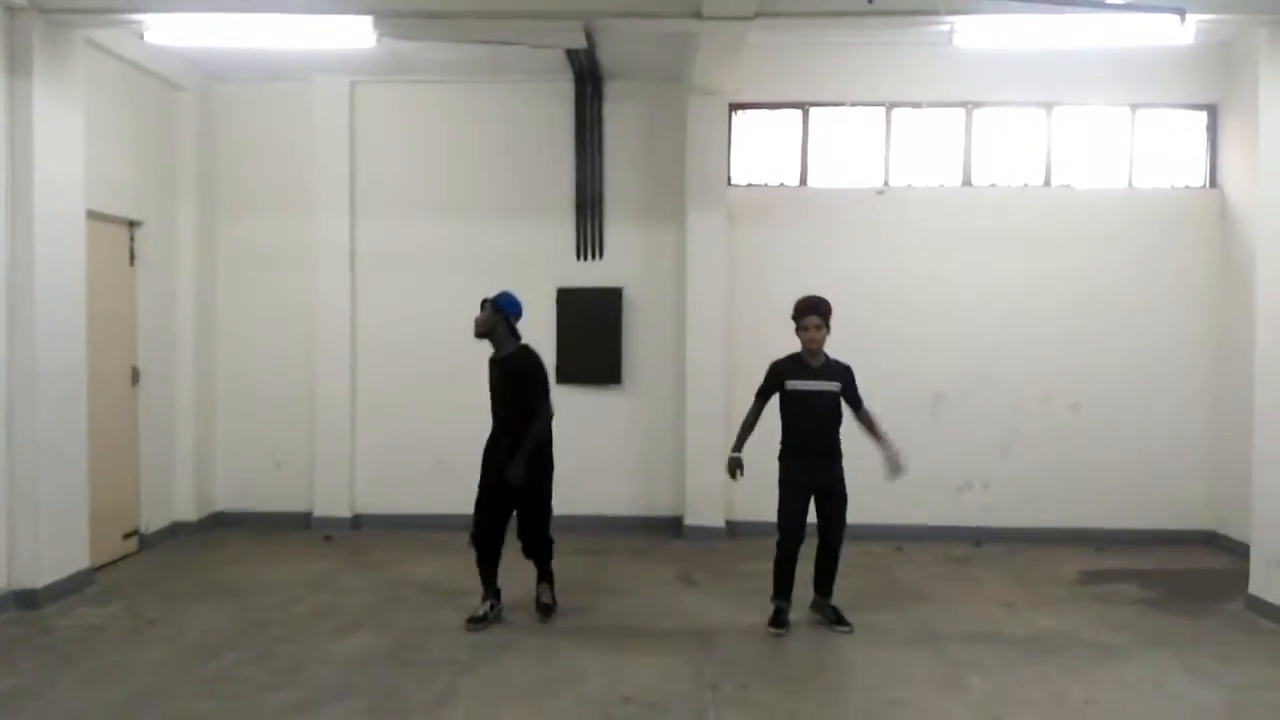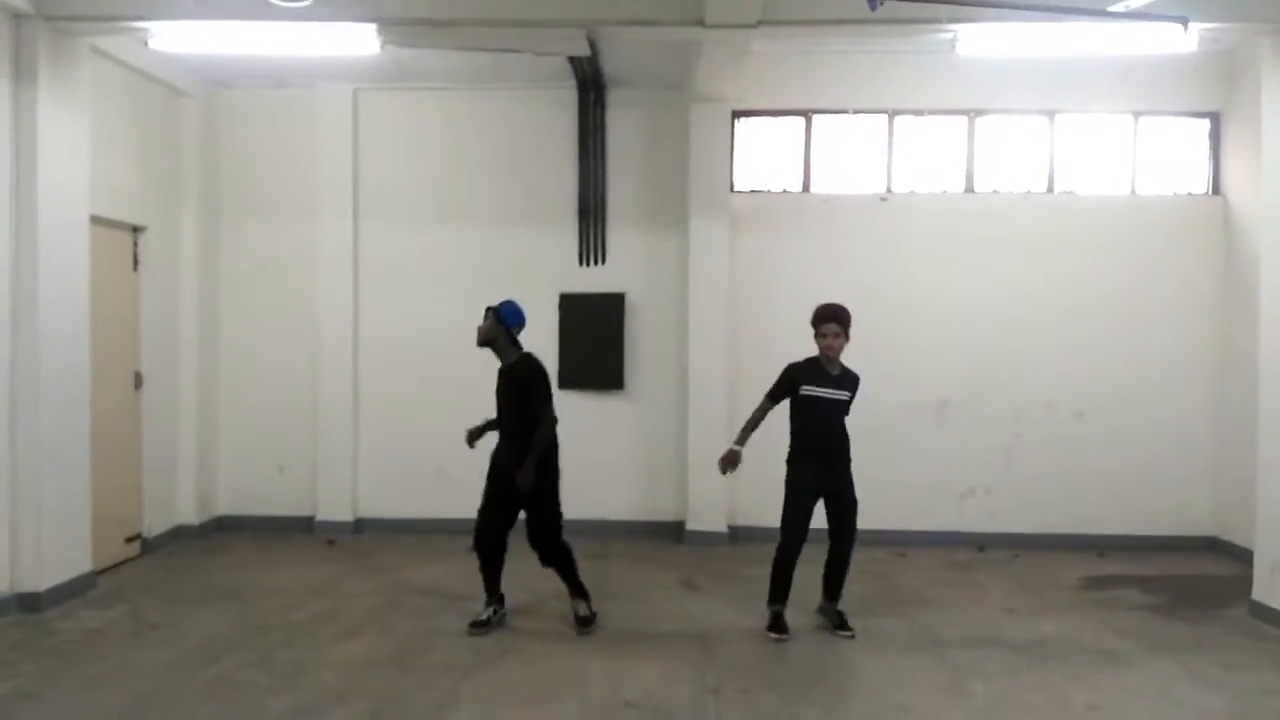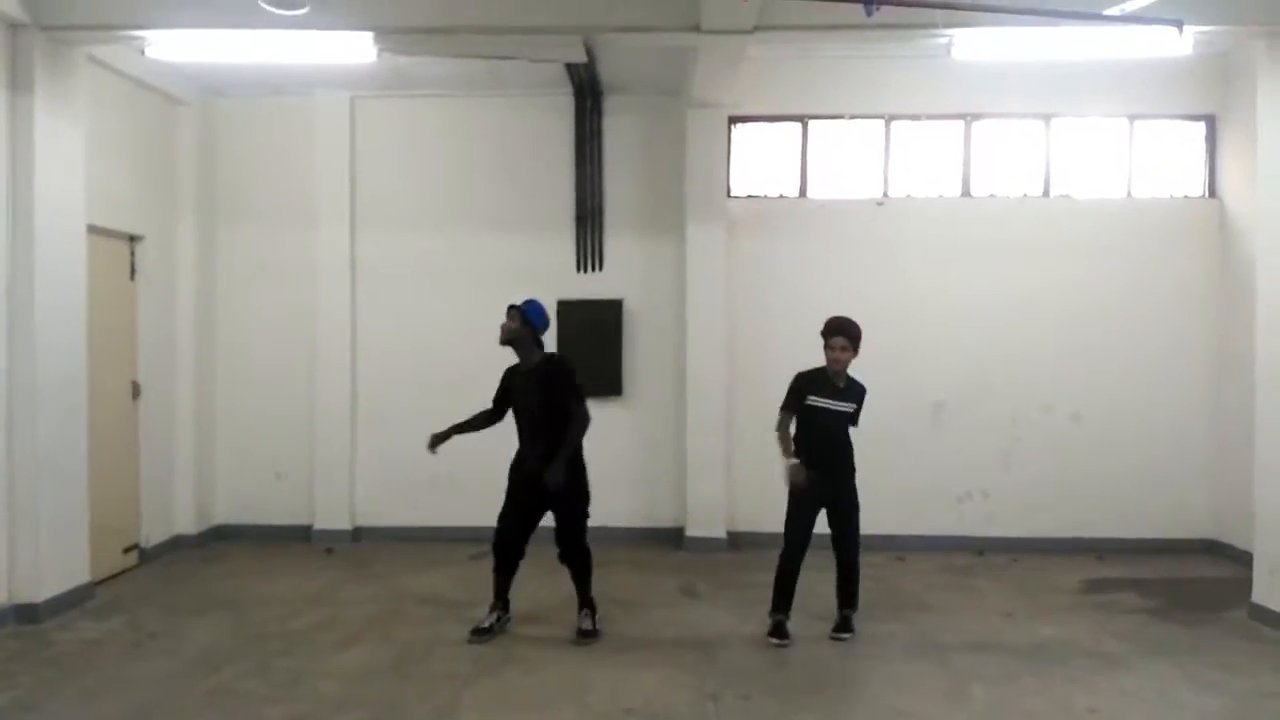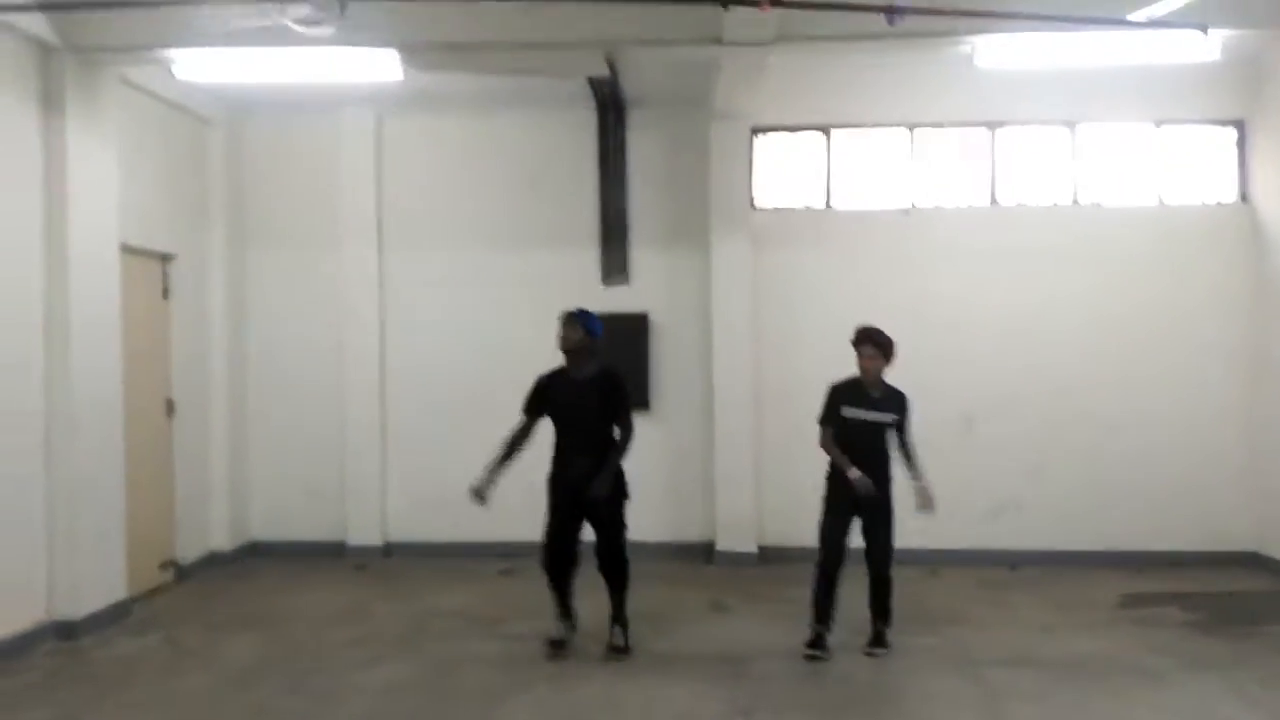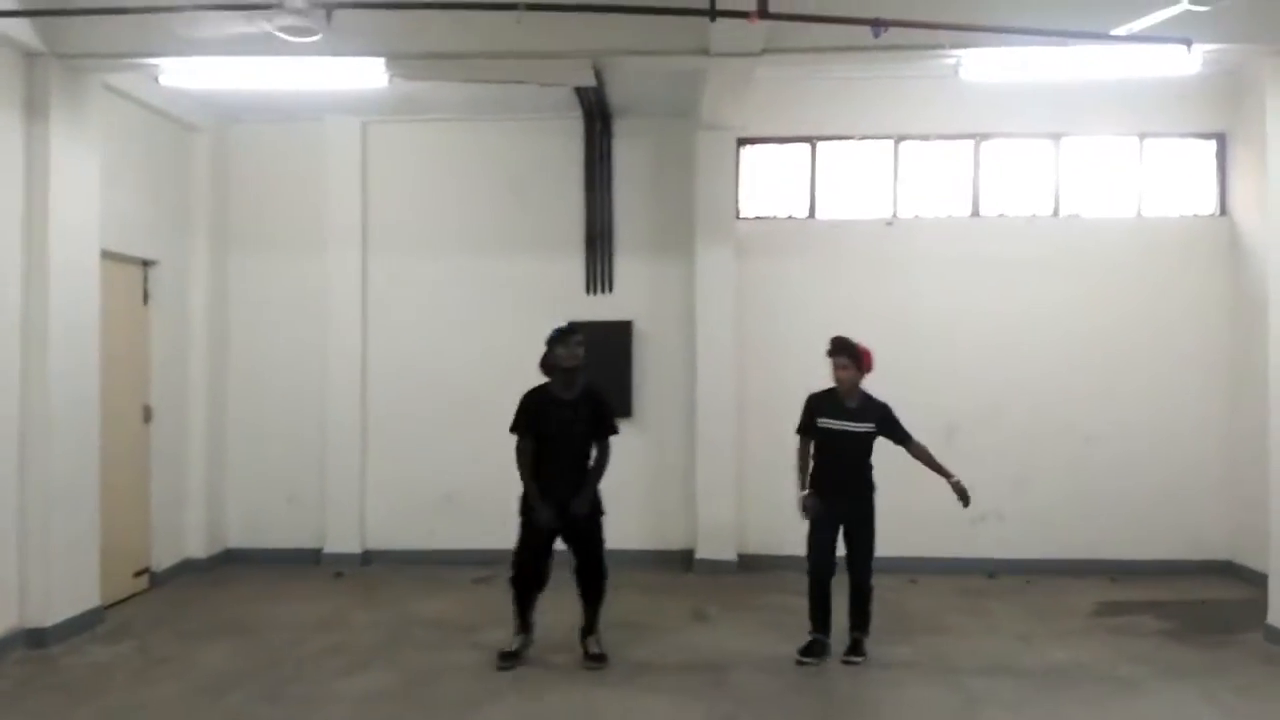
dt=0.2s
person 1, frame 1
left shoulder: (526, 362)
right shoulder: (497, 361)
left elbow: (542, 414)
left wrist: (520, 461)
left hip: (530, 461)
right hip: (497, 457)
left knee: (533, 530)
right knee: (484, 530)
left ankle: (544, 582)
right ankle: (491, 600)
person 1, frame 2
left shoulder: (528, 369)
right shoulder: (505, 371)
left elbow: (547, 420)
left wrist: (528, 468)
right wrist: (486, 427)
left hip: (535, 469)
right hip: (504, 465)
left knee: (546, 539)
right knee: (487, 537)
left ankle: (579, 596)
right ankle: (494, 604)
person 1, frame 3
left shoulder: (558, 368)
right shoulder: (513, 376)
left elbow: (581, 419)
right elbow: (494, 415)
left wrist: (561, 464)
right wrist: (449, 432)
left hip: (564, 471)
right hip: (526, 470)
left knee: (572, 542)
right knee: (506, 541)
left ankle: (587, 610)
right ankle: (498, 610)
person 1, frame 4
left shoulder: (609, 380)
right shoulder: (549, 383)
left elbow: (626, 431)
right elbow: (522, 433)
left wrist: (606, 474)
right wrist: (490, 475)
left hip: (603, 480)
right hip: (564, 480)
left knee: (612, 554)
right knee: (557, 554)
left ankle: (618, 625)
right ankle: (565, 619)
person 1, frame 5
left shoulder: (595, 400)
right shoulder: (535, 400)
left elbow: (602, 451)
right elbow: (522, 455)
left wrist: (587, 493)
right wrist: (536, 503)
left hip: (582, 499)
right hip: (542, 499)
left knee: (593, 568)
right knee: (528, 570)
left ankle: (590, 634)
right ankle: (522, 633)
person 2, frame 1
left shoulder: (841, 372)
right shoulder: (781, 369)
left elbow: (860, 413)
right elbow: (757, 408)
left wrist: (887, 447)
right wrist: (737, 450)
left hip: (830, 466)
right hip: (796, 465)
left knee: (832, 538)
right knee: (790, 538)
left ankle: (822, 602)
right ankle: (780, 605)
person 2, frame 2
left shoulder: (851, 381)
right shoulder: (796, 372)
right elbow: (764, 408)
right wrist: (737, 445)
left hip: (840, 471)
right hip: (803, 469)
left knee: (844, 541)
right knee: (792, 541)
left ankle: (830, 607)
right ankle: (776, 610)
person 2, frame 3
left shoulder: (857, 391)
right shoulder: (804, 382)
right elbow: (783, 426)
right wrist: (791, 461)
left hip: (842, 481)
right hip: (806, 479)
left knee: (848, 550)
right knee: (793, 549)
left ankle: (846, 613)
right ankle: (779, 617)
person 2, frame 4
left shoulder: (897, 400)
right shoulder: (840, 393)
left elbow: (903, 441)
right elbow: (826, 439)
left wrist: (920, 482)
right wrist: (852, 472)
left hip: (878, 489)
right hip: (841, 487)
left knee: (880, 562)
right knee: (830, 559)
left ankle: (880, 627)
right ankle: (820, 631)
person 2, frame 5
left shoulder: (877, 410)
right shoulder: (816, 403)
left elbow: (912, 445)
right elbow: (805, 448)
left wrist: (951, 478)
right wrist: (804, 491)
left hip: (860, 498)
right hip: (823, 497)
left knee: (860, 571)
right knee: (820, 568)
left ankle: (858, 636)
right ankle: (820, 637)
